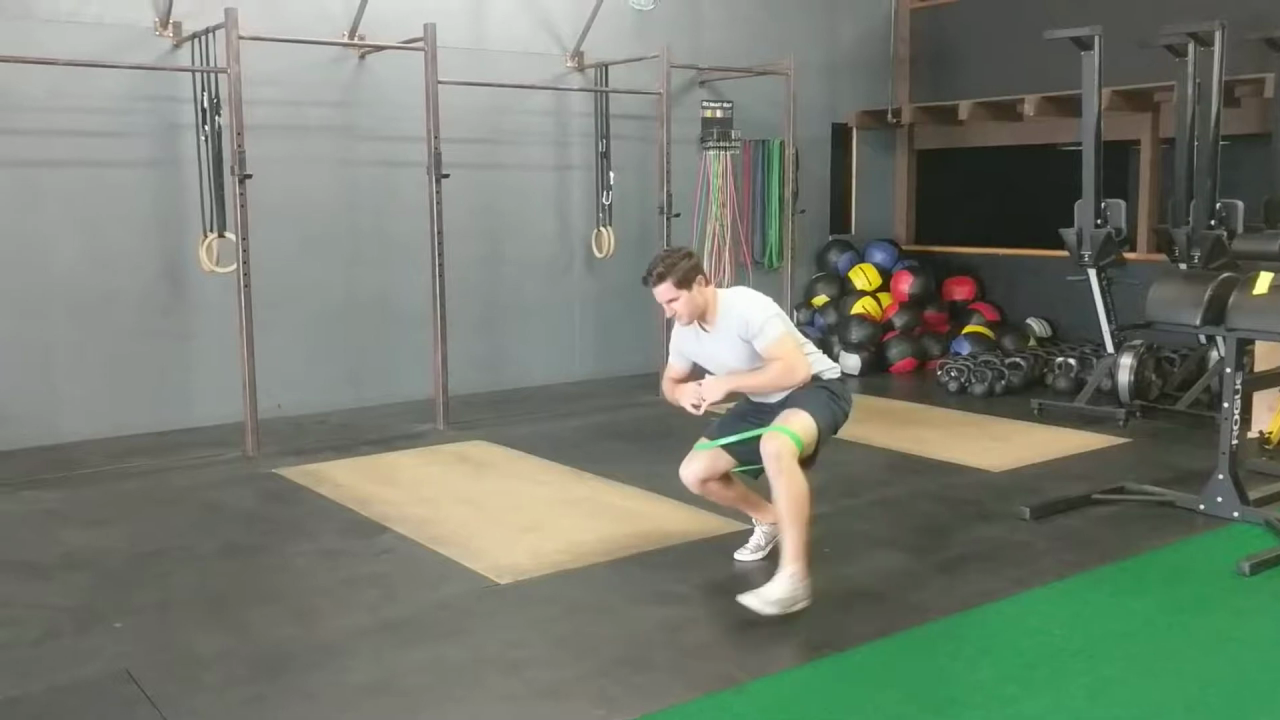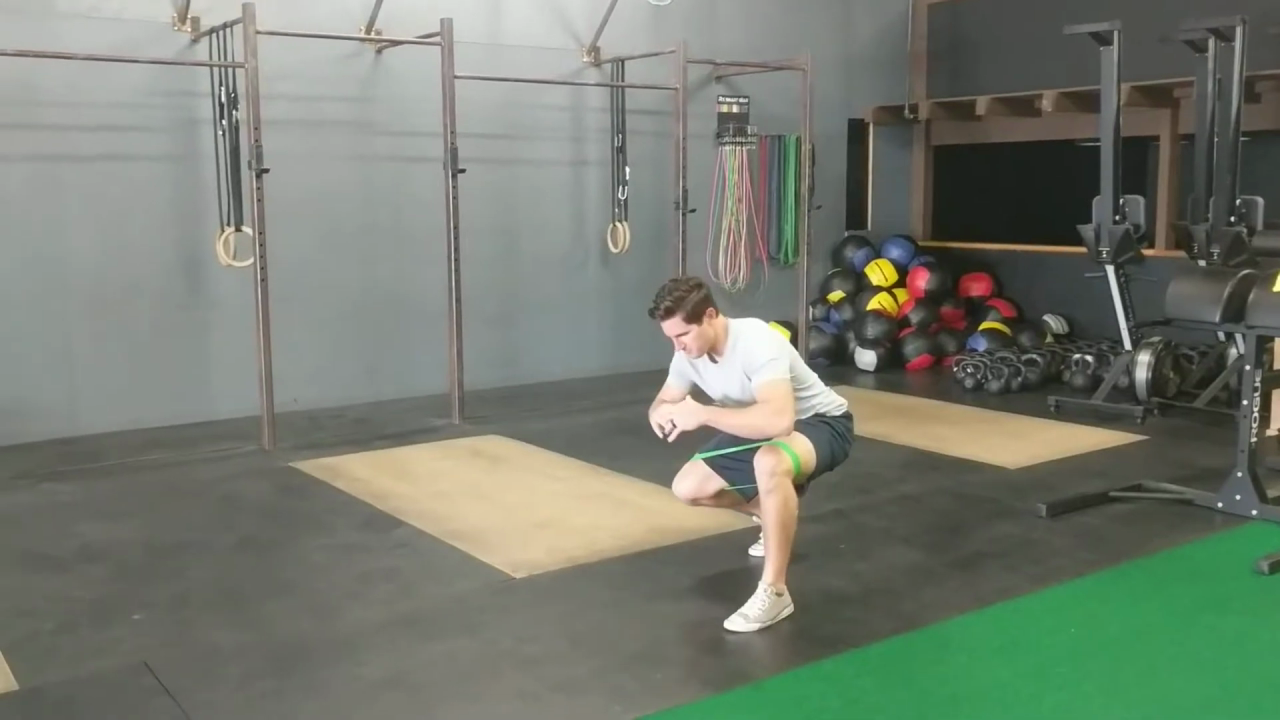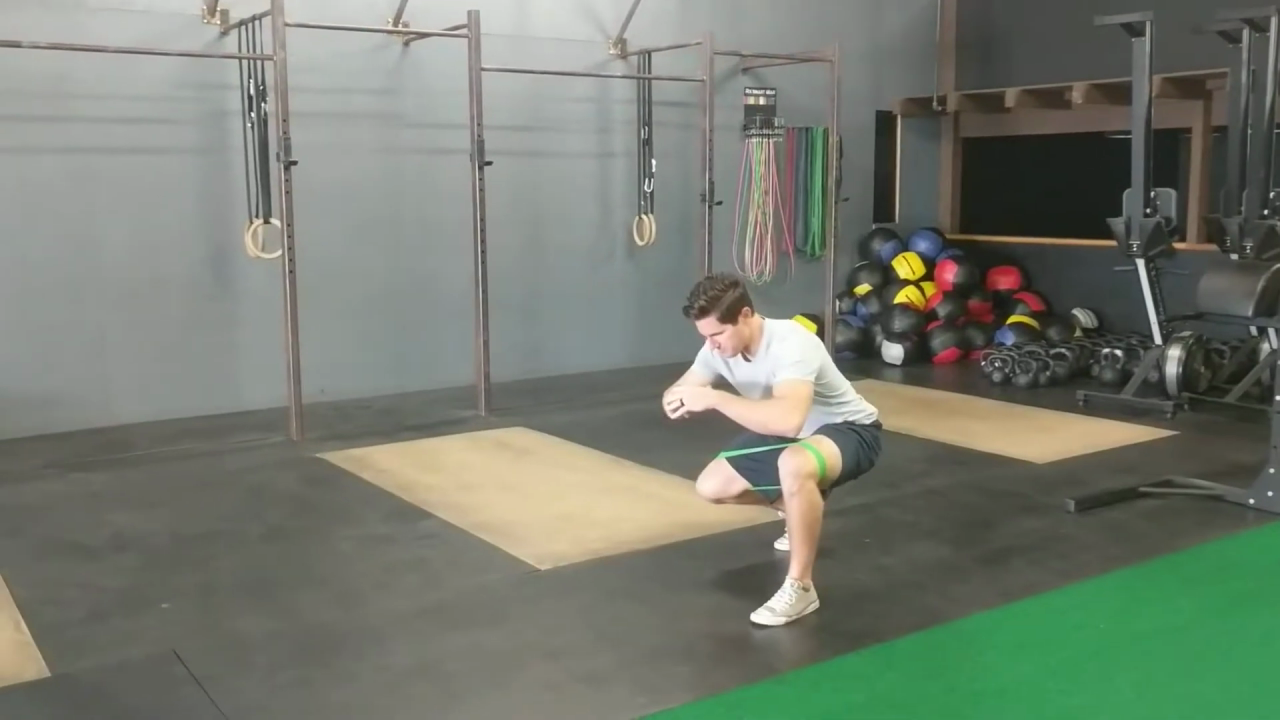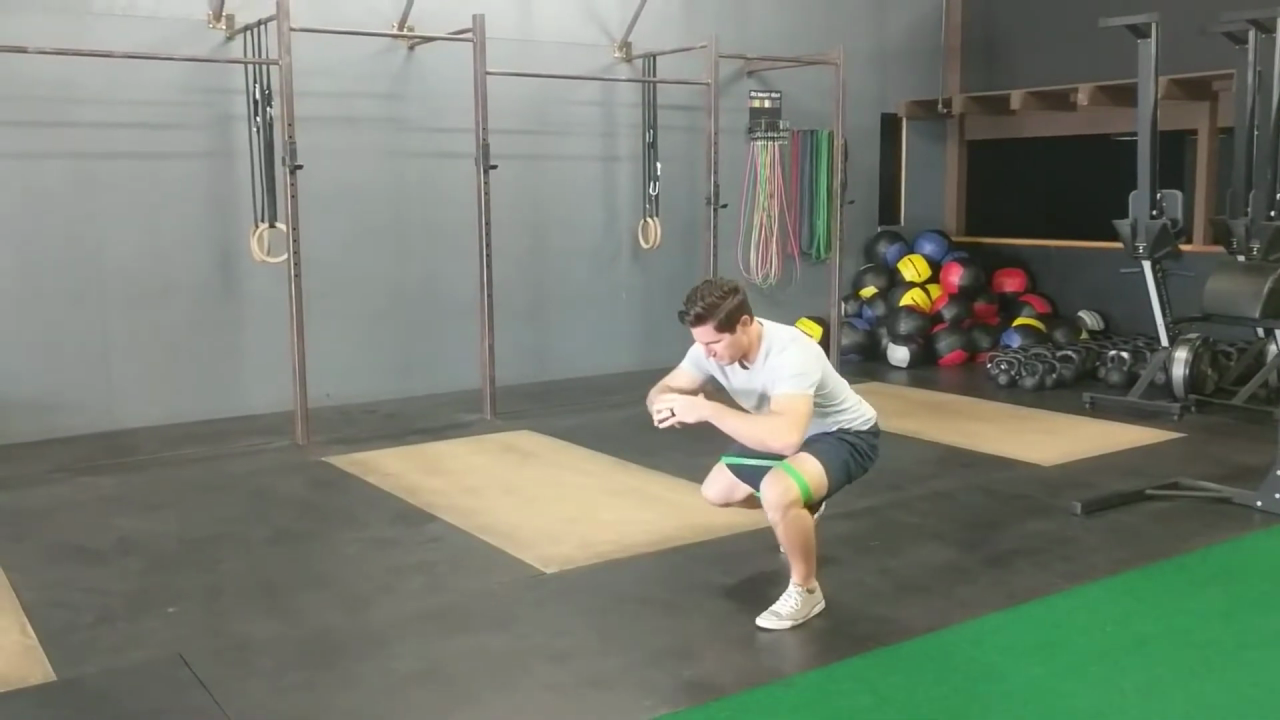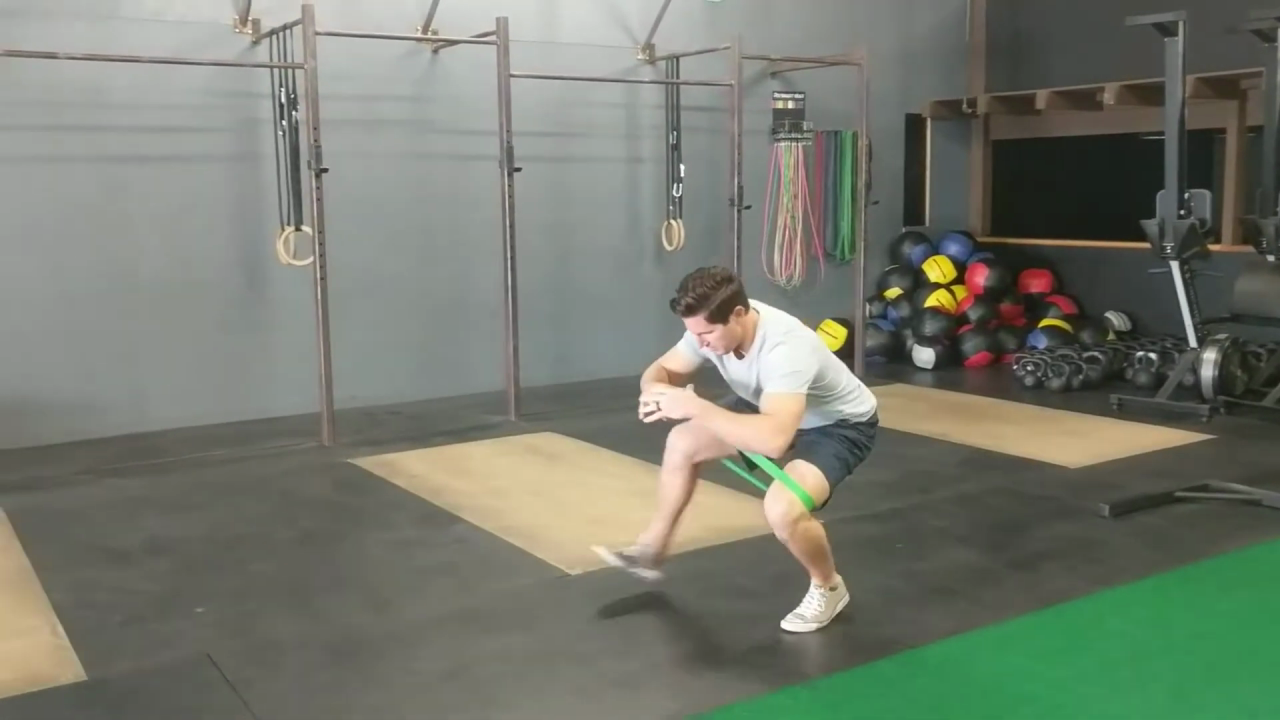
dt=0.5s
person 1, frame 1
left shoulder: (748, 308)
right shoulder: (685, 330)
left elbow: (795, 369)
right elbow: (670, 382)
left wrist: (727, 384)
right wrist: (683, 391)
left hip: (818, 388)
right hip: (765, 402)
left knee: (775, 448)
right knee: (695, 474)
left ankle: (793, 578)
right ankle: (769, 518)
person 1, frame 2
left shoulder: (757, 344)
right shoulder: (688, 354)
left elbow: (779, 419)
right elbow: (664, 401)
left wrist: (703, 414)
right wrist: (662, 414)
left hip: (822, 423)
right hip: (761, 429)
left knee: (769, 463)
right knee: (688, 488)
left ankle: (774, 592)
right ankle: (774, 512)
person 1, frame 3
left shoulder: (791, 345)
right shoulder: (721, 347)
left elbow: (789, 420)
right elbow: (678, 391)
left wrist: (715, 398)
right wrist: (675, 401)
left hip: (850, 430)
right hip: (793, 435)
left knee: (794, 465)
right knee: (712, 487)
left ankle: (800, 587)
right ankle: (805, 508)
person 1, frame 4
left shoulder: (791, 355)
right shoulder: (714, 346)
left elbow: (787, 439)
right elbow: (663, 390)
left wrist: (707, 409)
right wrist: (665, 405)
left hip: (846, 436)
right hip: (784, 434)
left knee: (776, 491)
right knee: (717, 491)
left ankle: (805, 590)
right ankle: (803, 510)
person 1, frame 5
left shoulder: (786, 348)
right shoulder: (714, 328)
left elbow: (774, 441)
right elbow: (661, 370)
left wrist: (694, 406)
right wrist: (656, 392)
left hip: (841, 426)
right hip: (779, 414)
left knee: (781, 508)
right knee: (682, 442)
left ankle: (827, 588)
right ankle: (651, 550)
